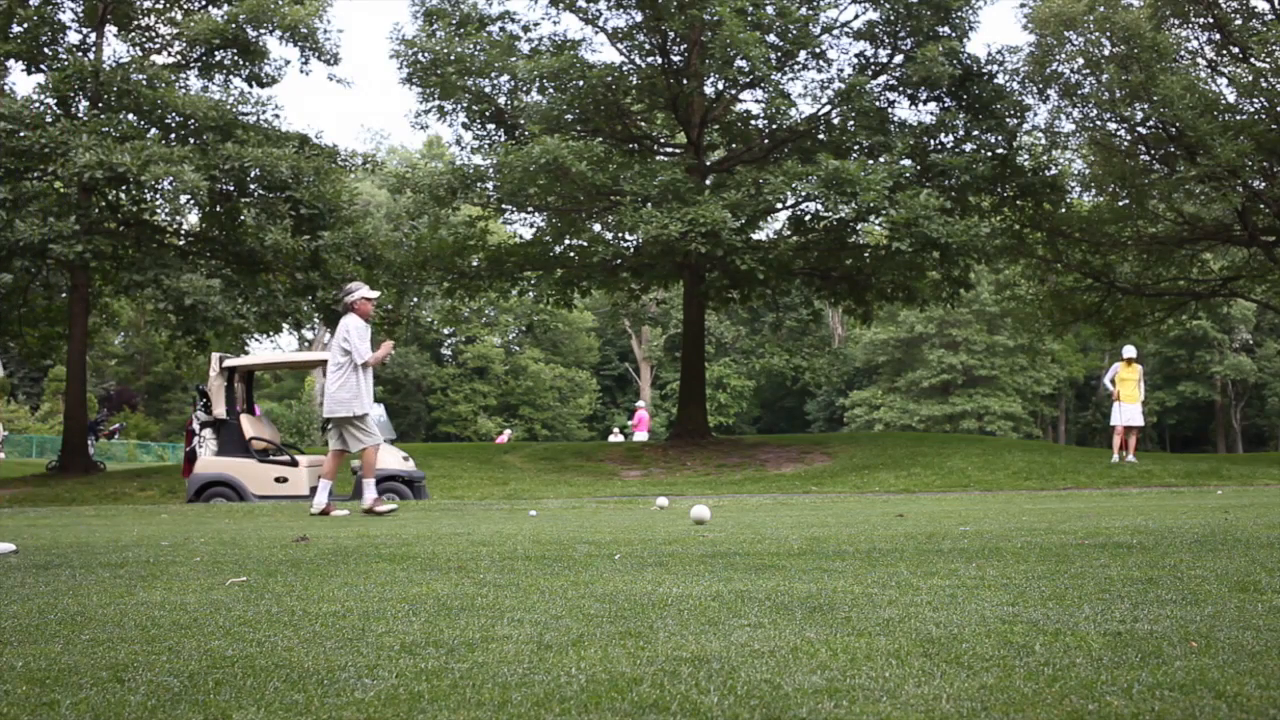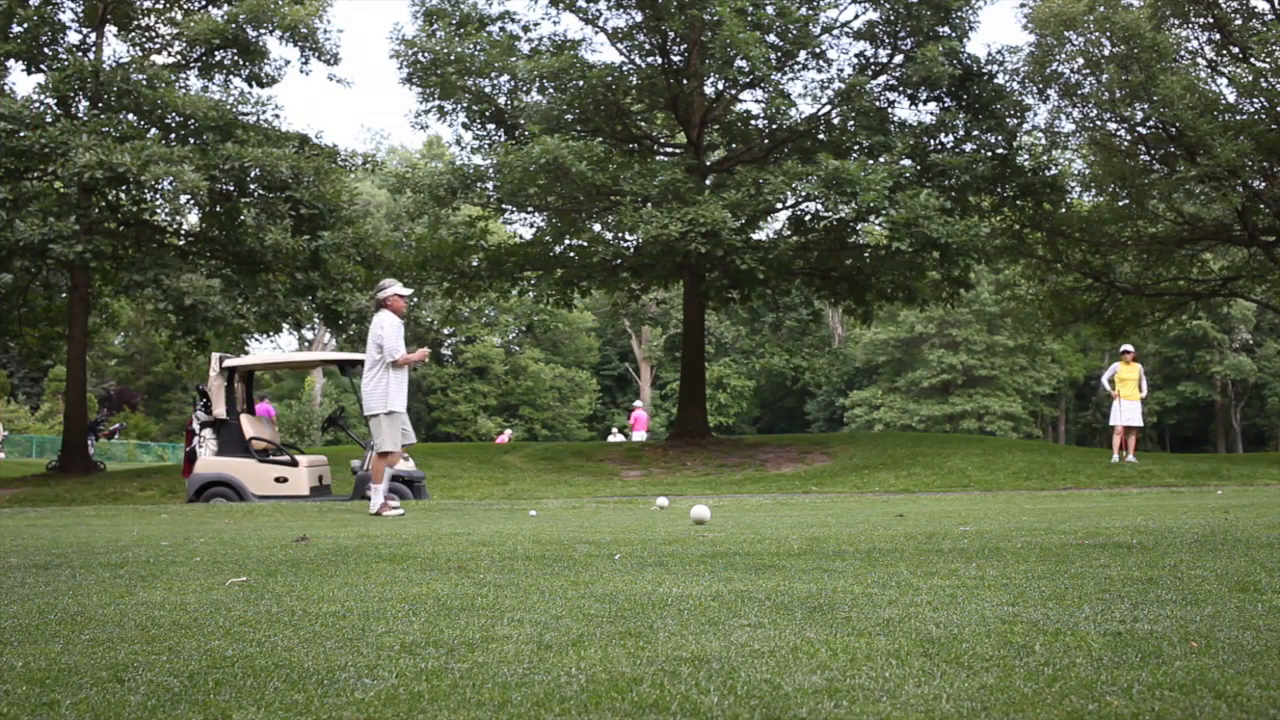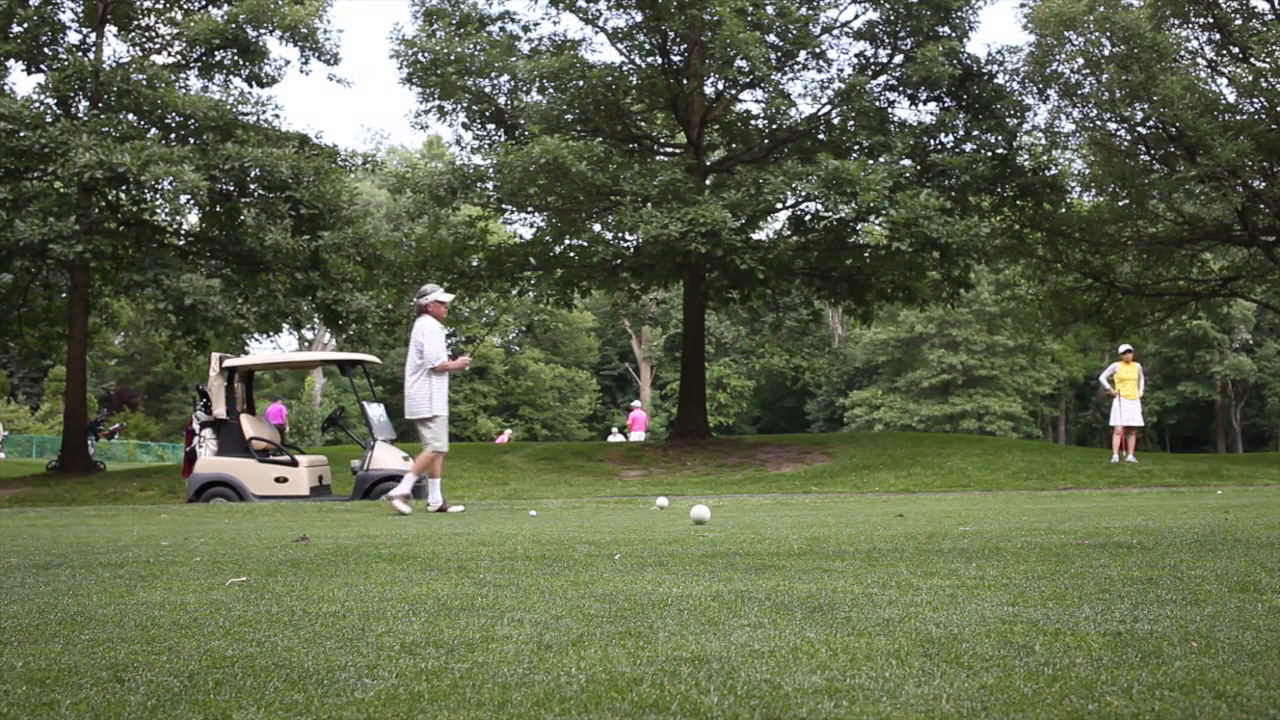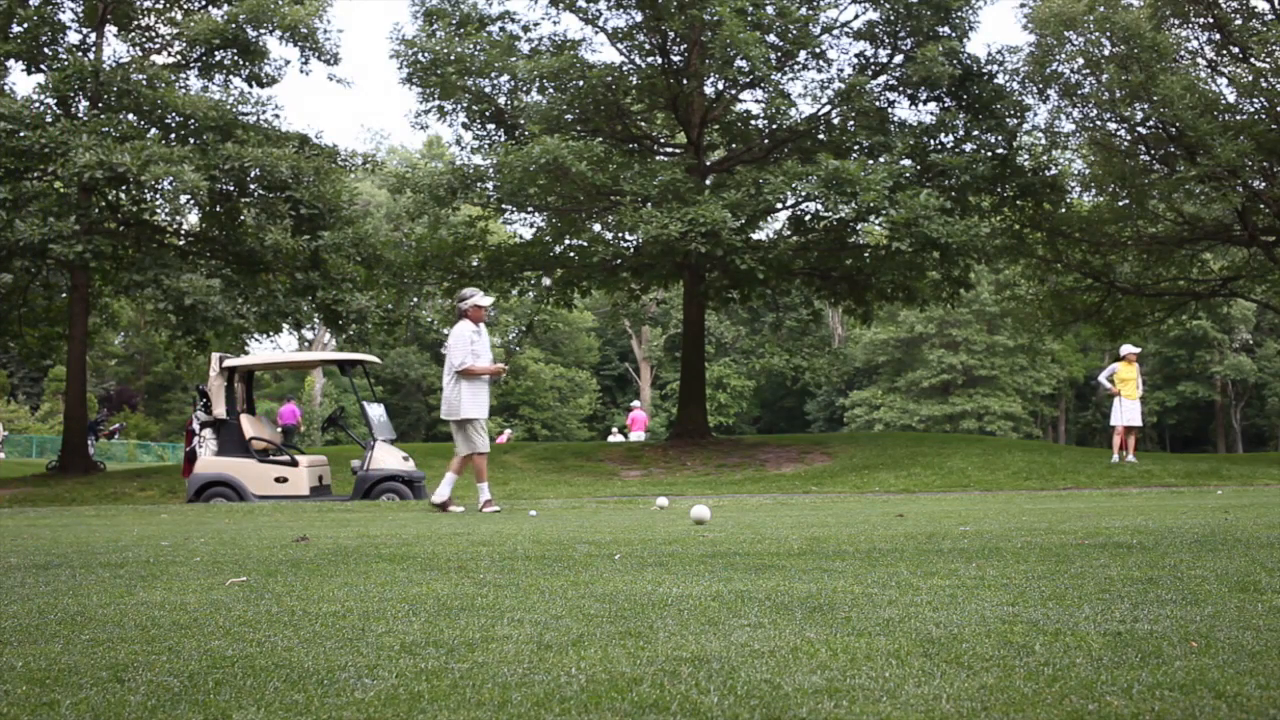
dt=0.5s
person 1, frame 1
left shoulder: (349, 324)
right shoulder: (354, 324)
right elbow: (366, 360)
left wrist: (379, 355)
right wrist: (383, 351)
left hip: (343, 398)
right hip: (350, 398)
left knee: (338, 450)
right knee: (370, 444)
left ankle: (320, 502)
right ankle: (370, 499)
person 1, frame 2
left shoulder: (384, 320)
right shoulder: (388, 321)
right elbow: (397, 359)
left wrist: (412, 358)
right wrist: (416, 356)
left hip: (389, 396)
right hip: (385, 397)
left knee: (401, 443)
right knee: (385, 448)
left ankle: (378, 491)
right ankle: (376, 502)
person 1, frame 3
left shoulder: (426, 326)
right shoulder: (430, 327)
right elbow: (435, 364)
left wrist: (453, 365)
right wrist: (456, 364)
left hip: (425, 398)
right hip: (428, 399)
left knee: (437, 449)
right knee: (435, 449)
left ankle: (436, 500)
right ankle: (400, 491)
person 1, frame 4
left shoulder: (481, 329)
right shoulder: (461, 332)
left elbow: (484, 361)
right elbow: (462, 367)
left wrist: (494, 369)
right wrist: (490, 370)
left hip: (475, 400)
right hip: (464, 401)
left knee: (466, 451)
right knee: (479, 450)
left ankle: (442, 495)
right ankle: (485, 498)
